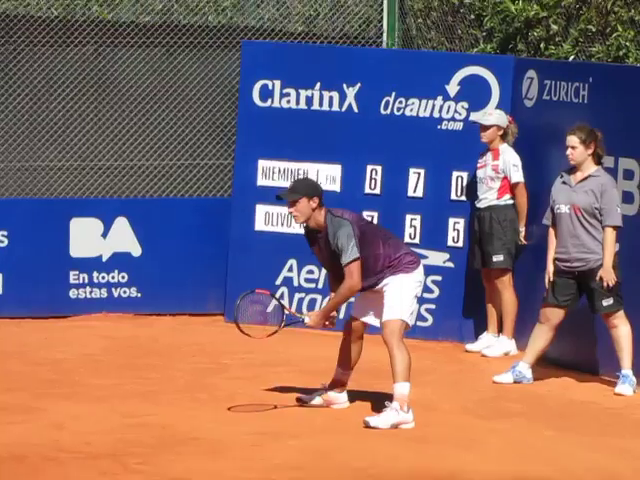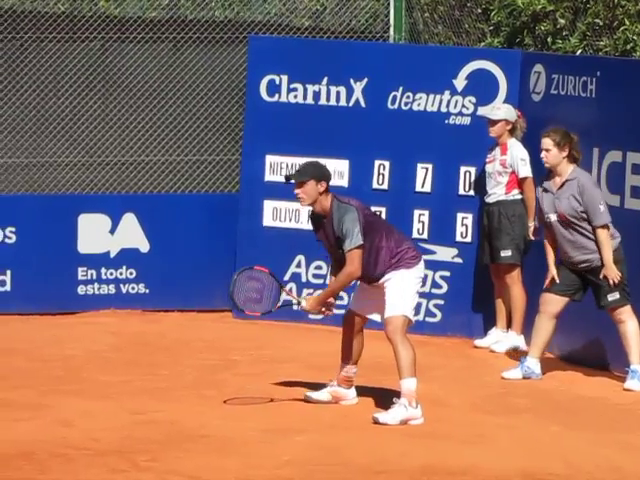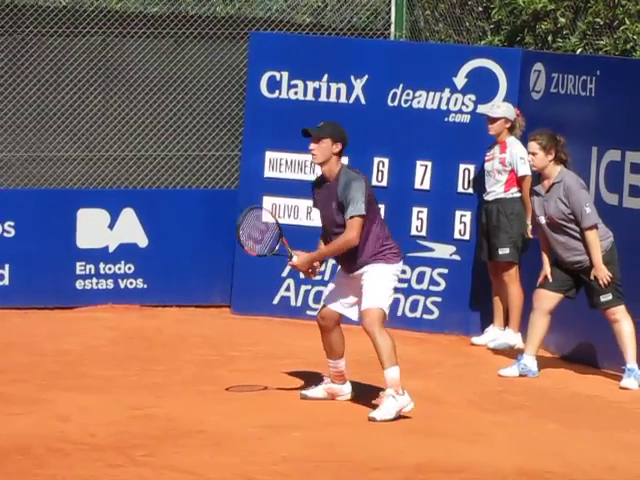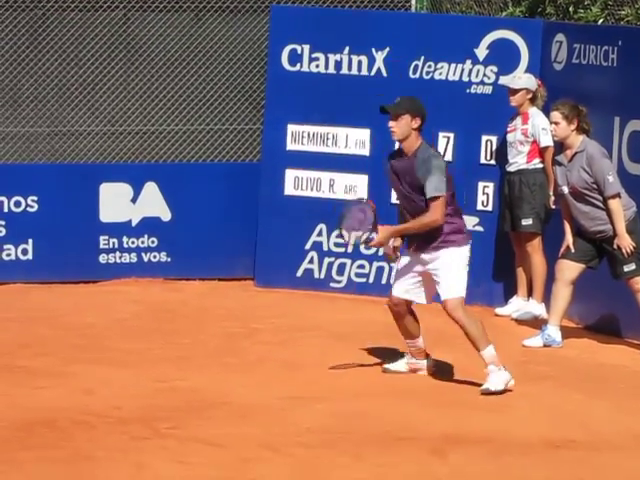
dt=0.7s
person 1, frame 1
left shoulder: (342, 226)
right shoulder: (312, 232)
left elbow: (353, 282)
right elbow: (335, 272)
left wrist: (323, 313)
right wrist: (331, 309)
left hip: (402, 272)
right hip: (375, 278)
left knee: (391, 333)
right knee: (353, 328)
left ankle: (402, 409)
right ankle: (336, 391)
person 1, frame 2
left shoulder: (348, 213)
right shoulder: (317, 218)
left elbow: (353, 269)
right elbow: (338, 259)
left wrist: (320, 298)
right wrist: (331, 294)
left hip: (403, 267)
right hip: (374, 273)
left knee: (394, 329)
right knee: (351, 323)
left ankle: (410, 405)
right ankle: (344, 387)
person 1, frame 3
left shoulder: (353, 182)
right shoulder: (318, 185)
left elbow: (351, 237)
left wrist: (310, 257)
right wrist: (318, 259)
left hip: (380, 261)
right hip: (351, 266)
left knee: (371, 321)
right knee: (327, 318)
left ankle: (396, 394)
right ankle: (338, 383)
person 1, frame 4
left shoulder: (432, 162)
right shoulder: (394, 161)
left elbow: (437, 216)
left wrist: (393, 231)
right wrist: (398, 236)
left hip: (449, 245)
right hip: (416, 247)
left knee: (453, 307)
right knee: (398, 304)
left ankle: (495, 368)
right ankle: (417, 357)
person 2, frame 1
left shoulder: (604, 183)
right shoulder: (560, 182)
left elbow: (611, 227)
left wrist: (608, 265)
right wrist: (550, 261)
left hip: (596, 265)
right hip: (564, 265)
left knee: (614, 317)
right knee: (548, 318)
left ankle: (627, 376)
right ankle: (523, 369)
person 2, frame 2
left shoulder: (582, 182)
right shoulder: (544, 188)
left elbow: (601, 225)
right elbow: (548, 229)
left wrist: (608, 263)
right wrist: (551, 264)
left hip: (602, 258)
right hip: (570, 261)
right knee: (547, 305)
right ankle: (531, 364)
person 2, frame 3
left shoulder: (570, 183)
right shoulder: (537, 189)
left elbow: (590, 225)
right elbow: (543, 230)
left wrist: (598, 264)
right wrist: (546, 263)
left hip: (597, 256)
right hip: (565, 260)
left knee: (614, 311)
right knee: (540, 302)
right ankle: (527, 363)
person 2, frame 4
left shoulder: (592, 152)
right shoulder: (559, 158)
left elbow: (613, 194)
right elbow: (564, 200)
right wrist: (568, 233)
left hip: (620, 226)
right hip: (587, 230)
right knee: (562, 272)
right ankle: (551, 332)
person 3, frame 1
left shoulder: (508, 155)
right shoulder: (484, 157)
left elbow: (520, 192)
right elbow: (483, 189)
left wrist: (521, 227)
right wrist: (481, 217)
left hip: (501, 217)
right hip: (482, 217)
left knee: (502, 281)
right knee: (488, 280)
left ankle: (507, 340)
right ankle: (491, 334)
person 3, frame 2
left shoulder: (516, 150)
right shoulder: (493, 151)
left elbow: (528, 187)
right elbow: (491, 184)
left wrist: (530, 222)
right wrist: (490, 211)
left hip: (510, 212)
right hip: (491, 212)
left knee: (511, 276)
right knee: (497, 276)
left ankle: (517, 335)
right ankle: (500, 330)
person 3, frame 3
left shoulder: (515, 148)
right shoulder: (492, 149)
left elbow: (527, 185)
right elbow: (490, 182)
left wrist: (529, 220)
right wrist: (489, 209)
left hip: (509, 210)
right hip: (490, 210)
left knee: (509, 274)
right knee: (495, 274)
left ankle: (513, 333)
right ankle: (497, 328)
person 3, frame 4
left shoulder: (537, 119)
right shoulder: (514, 120)
left elbow: (549, 156)
right elbow: (513, 153)
left wrist: (550, 191)
right wrist: (511, 180)
left hip: (531, 181)
right hip: (512, 181)
left knee: (532, 245)
right knee: (518, 244)
left ankle: (537, 303)
right ankle: (521, 298)
